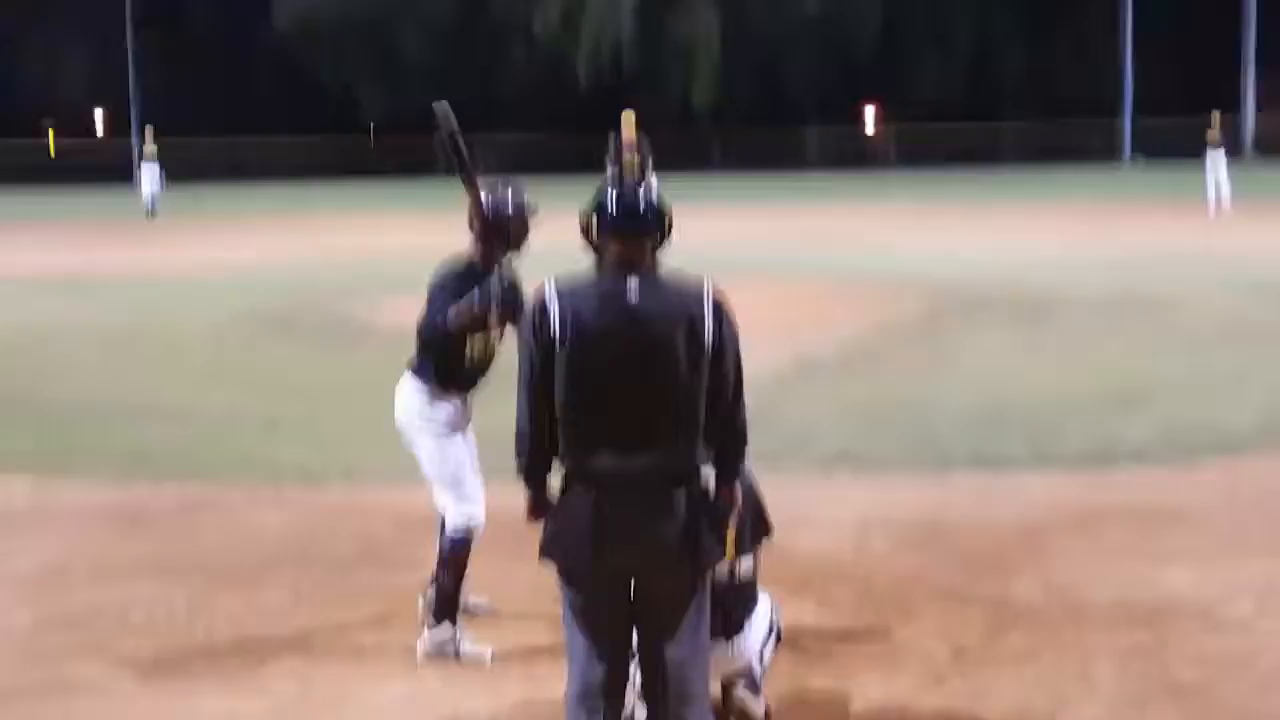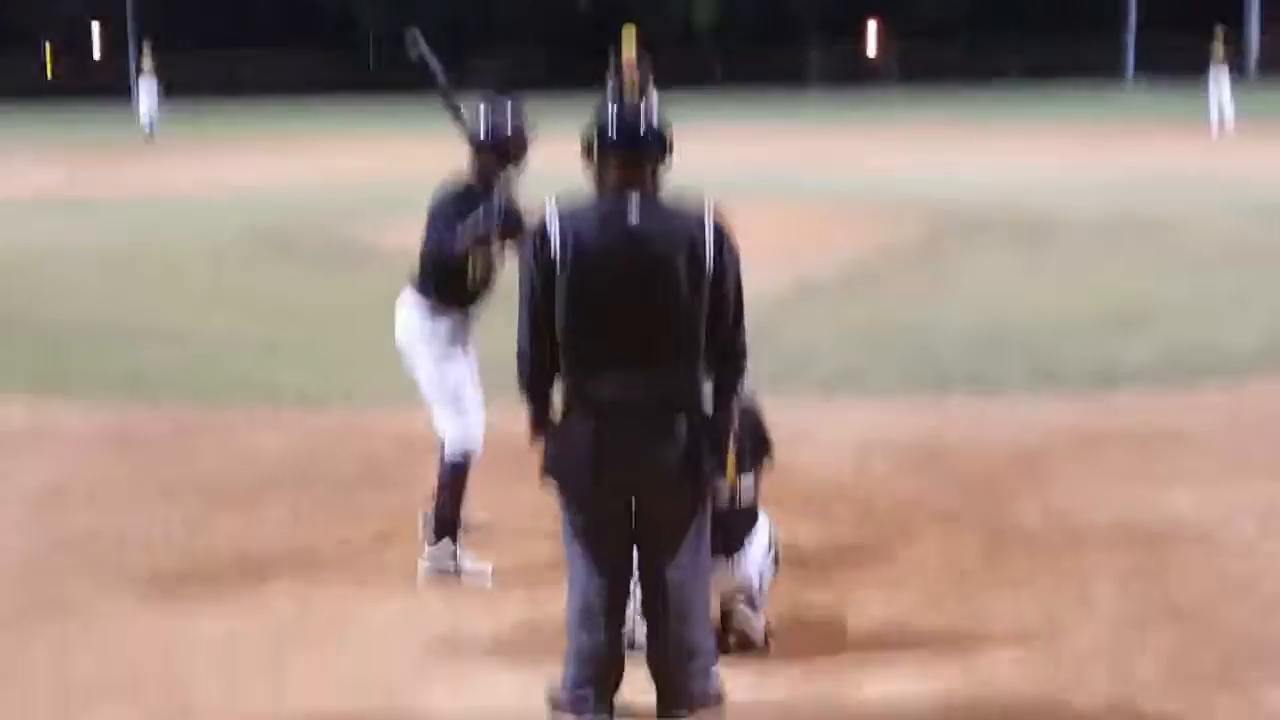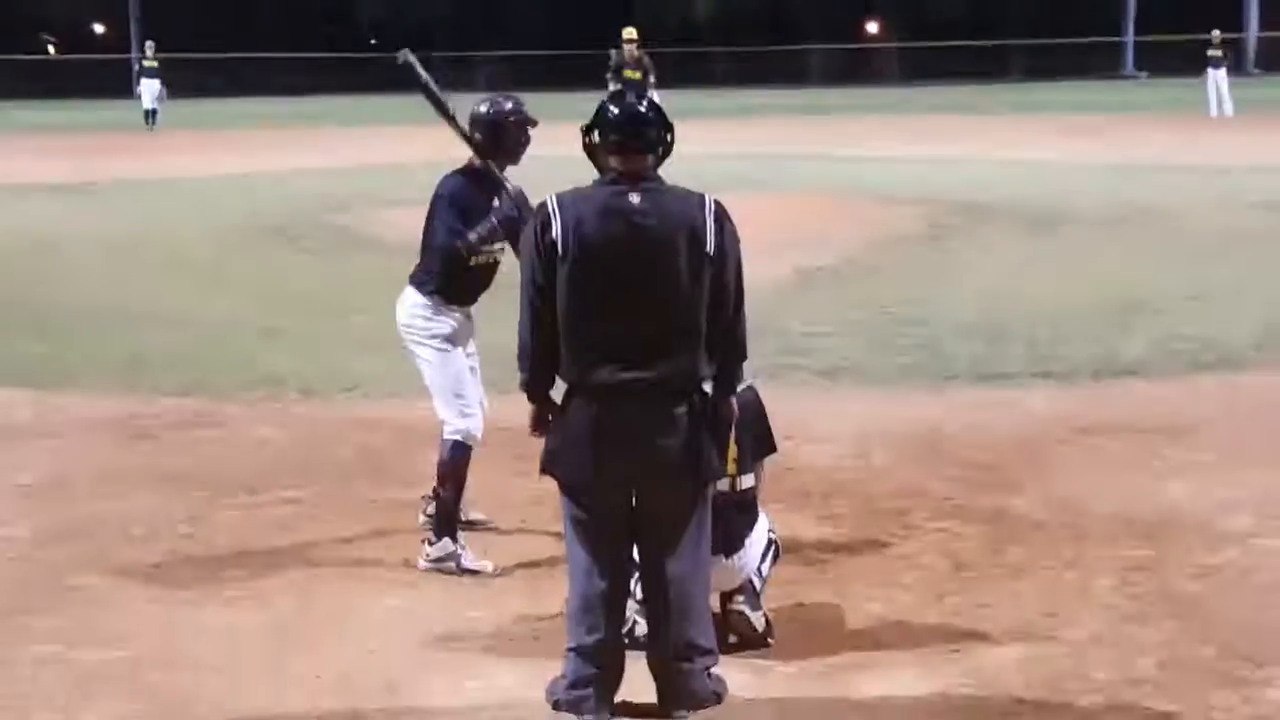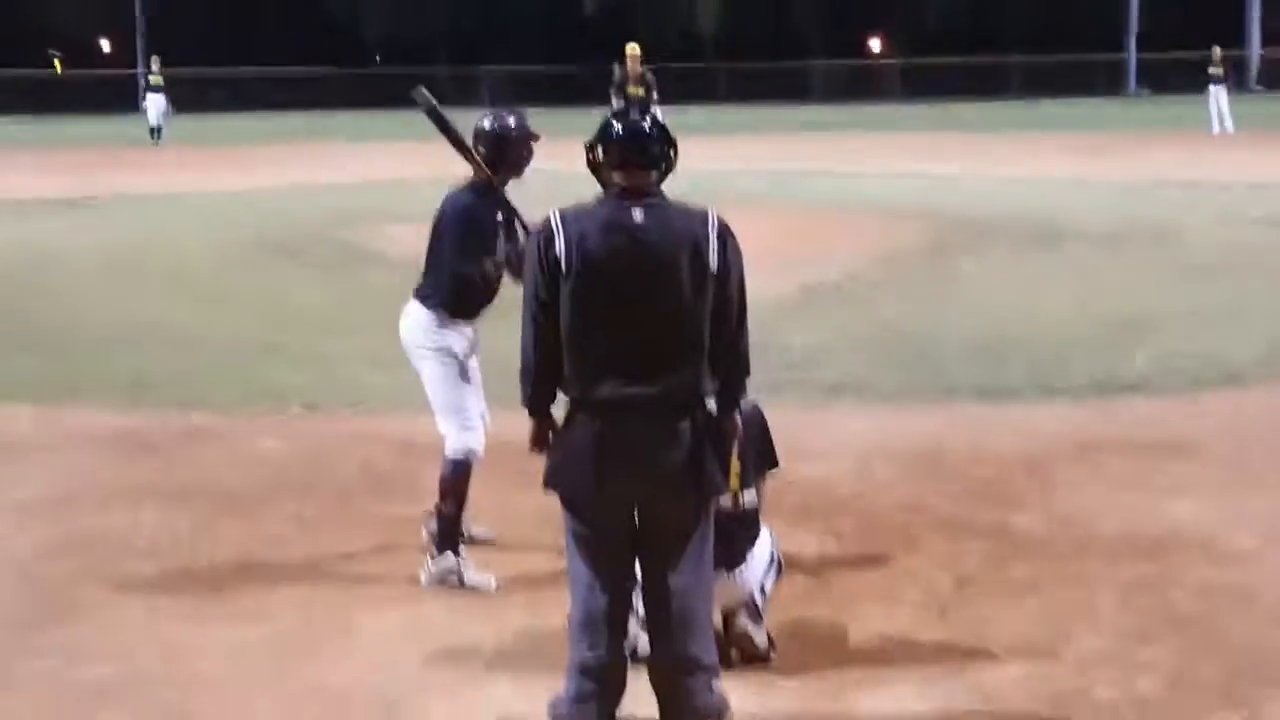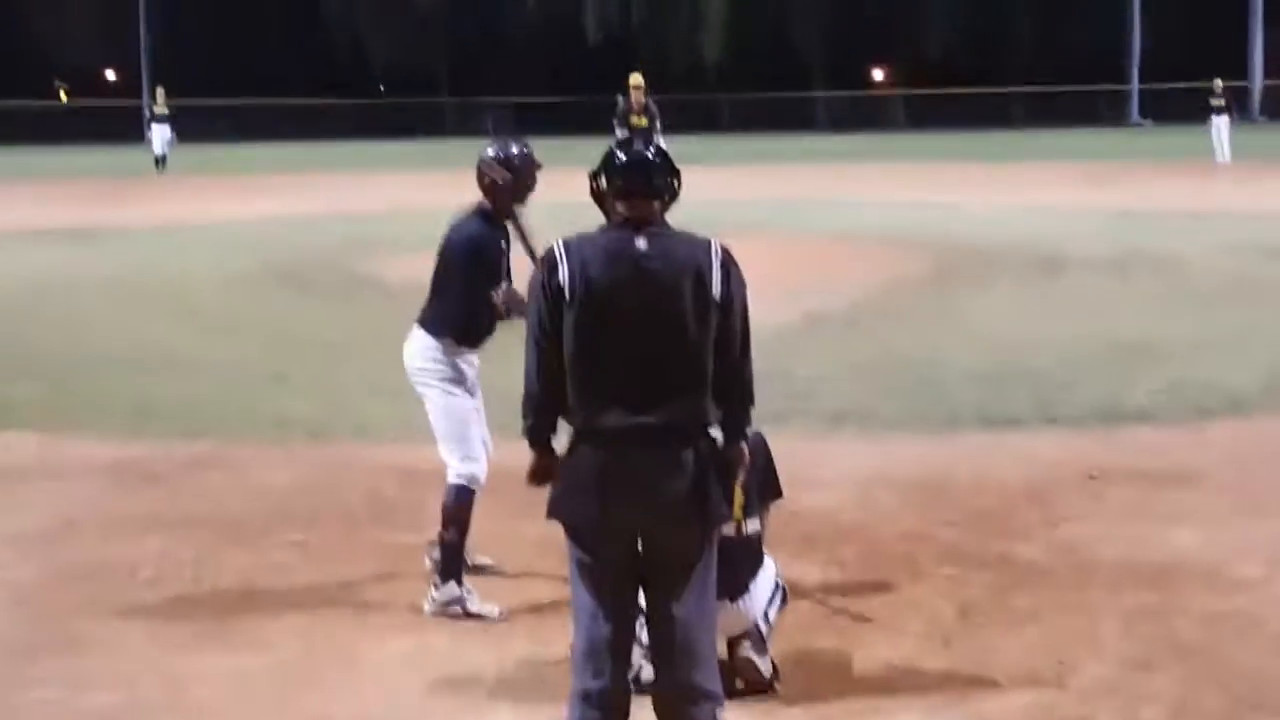
dt=0.1s
person 1, frame 1
left shoulder: (555, 305)
right shoulder: (702, 308)
left elbow: (536, 415)
right elbow: (727, 413)
left wrist: (535, 482)
right wrist: (727, 479)
left hip: (588, 505)
right hip: (675, 504)
left knee: (593, 647)
right knee: (678, 644)
person 1, frame 2
left shoulder: (557, 230)
right shoulder: (701, 231)
left elbow: (536, 337)
right elbow: (727, 337)
left wrist: (539, 403)
right wrist: (724, 400)
left hip: (588, 430)
right hip: (676, 426)
left knee: (595, 566)
right knee: (678, 564)
person 1, frame 3
left shoulder: (557, 217)
right shoulder: (705, 215)
left elbow: (538, 323)
right elbow: (728, 322)
left wrist: (538, 394)
right wrist: (724, 390)
left hip: (591, 416)
right hip: (677, 415)
left knee: (595, 562)
right knee: (679, 559)
person 1, frame 4
left shoulder: (560, 233)
right shoulder: (707, 232)
left elbow: (540, 340)
right elbow: (731, 338)
left wrist: (539, 411)
right wrist: (727, 406)
left hip: (594, 432)
right hip: (679, 431)
left knee: (597, 576)
right knee: (681, 573)
person 1, frame 5
left shoulder: (565, 262)
right shoulder: (711, 261)
left elbow: (543, 368)
right elbow: (734, 365)
left wrist: (541, 443)
right wrist: (733, 437)
left hip: (596, 462)
right hip: (684, 461)
left knee: (600, 606)
right knee: (685, 603)
person 2, frame 1
left shoulder: (500, 279)
right shoulder: (455, 280)
right elbow: (429, 335)
right wrist: (476, 309)
left hip: (454, 401)
right hip: (429, 402)
left knee: (464, 498)
right knee: (465, 510)
left ankle: (443, 591)
right ankle: (439, 629)
person 2, frame 2
left shoulder: (497, 198)
right shoulder: (455, 200)
right elbow: (436, 259)
right wrist: (479, 232)
left hip: (454, 319)
right hip: (430, 321)
left knee: (463, 420)
right knee: (463, 430)
left ankle: (443, 513)
right ankle: (440, 547)
person 2, frame 3
left shoulder: (500, 189)
right shoulder: (457, 190)
right elbow: (444, 257)
left wrist: (517, 221)
right wrist: (488, 231)
left hip: (454, 312)
right hip: (431, 313)
left knee: (470, 409)
right knee: (465, 422)
left ankle: (442, 503)
right ankle: (441, 542)
person 2, frame 4
left shoulder: (500, 203)
right shoulder: (463, 205)
left elbow: (521, 262)
right elbow: (455, 277)
left wrist: (513, 256)
right wrist: (496, 262)
left hip: (456, 326)
right hip: (434, 326)
left knee: (471, 425)
right knee: (466, 436)
left ankle: (445, 519)
right ankle: (443, 556)
person 2, frame 5
left shoulder: (492, 228)
right shoulder: (476, 236)
left elbow: (488, 294)
right elbow: (467, 311)
left wrist: (506, 300)
right wrist: (508, 305)
left hip: (455, 351)
right hip: (440, 354)
left knee: (474, 452)
right knee: (469, 465)
left ankle: (448, 548)
right ankle: (447, 587)
person 3, frame 1
right shoulder: (740, 486)
right elbow: (750, 572)
right hip: (734, 640)
right knee: (763, 608)
left ankle: (641, 685)
right ankle: (745, 688)
person 3, frame 2
right shoulder: (743, 408)
right elbow: (752, 493)
right hip: (734, 557)
right knee: (760, 530)
left ankle: (642, 607)
right ankle: (745, 607)
person 3, frame 3
right shoulder: (746, 399)
right elbow: (753, 491)
right hip: (734, 554)
right knee: (760, 527)
left ankle: (644, 603)
right ankle: (745, 601)
person 3, frame 4
right shoulder: (749, 415)
right elbow: (755, 503)
right hip: (735, 568)
right knee: (763, 541)
left ankle: (646, 619)
right ankle: (747, 617)
person 3, frame 5
right shoulder: (752, 444)
right elbow: (758, 537)
right hip: (739, 600)
right knee: (766, 570)
left ankle: (647, 648)
right ankle: (751, 645)
